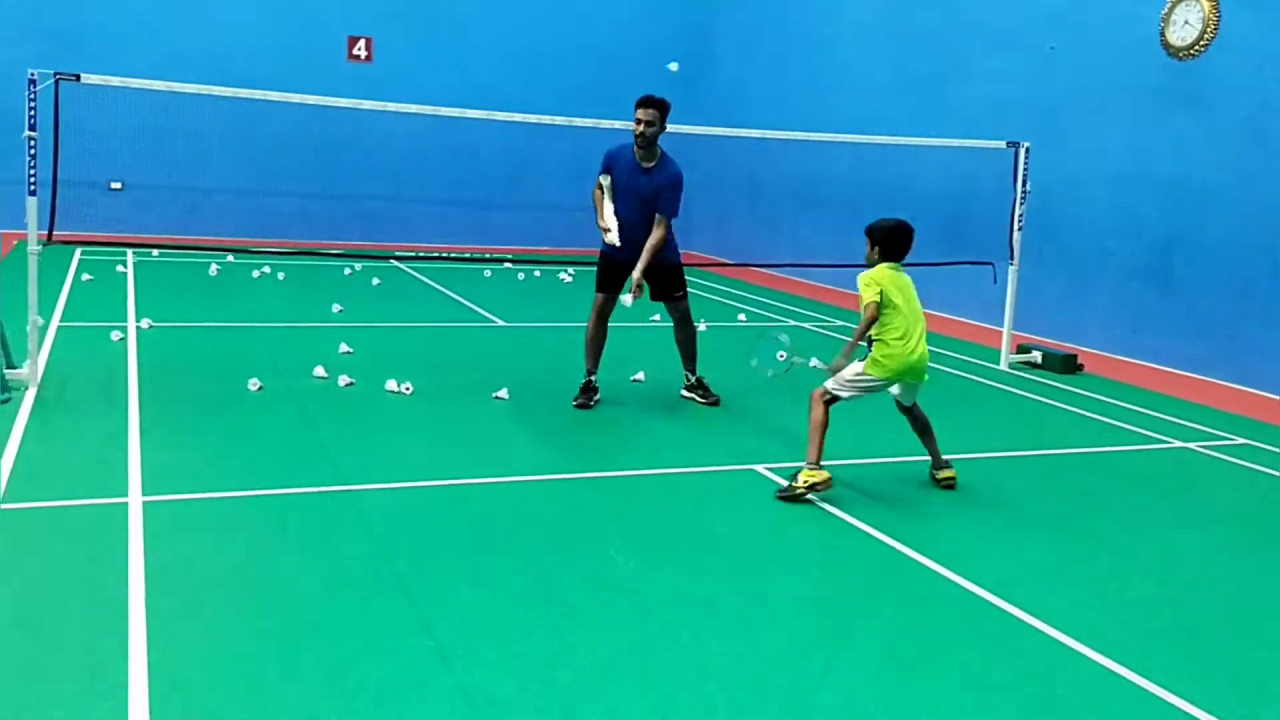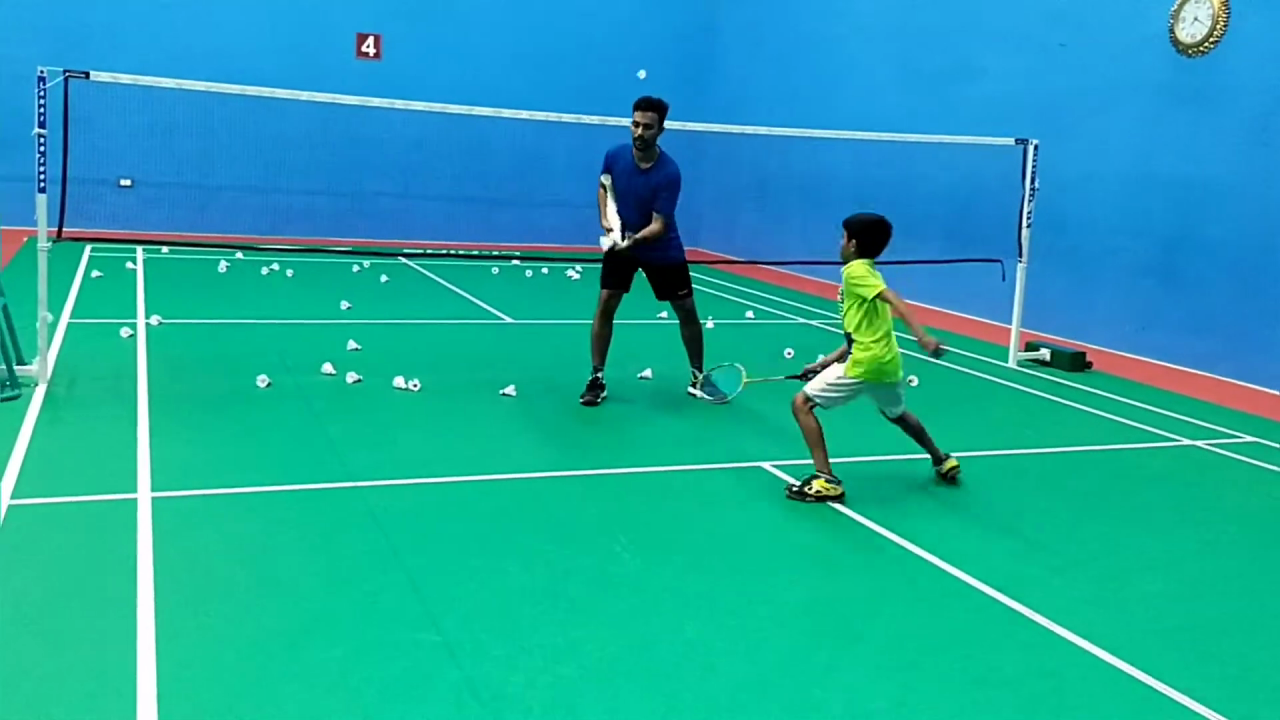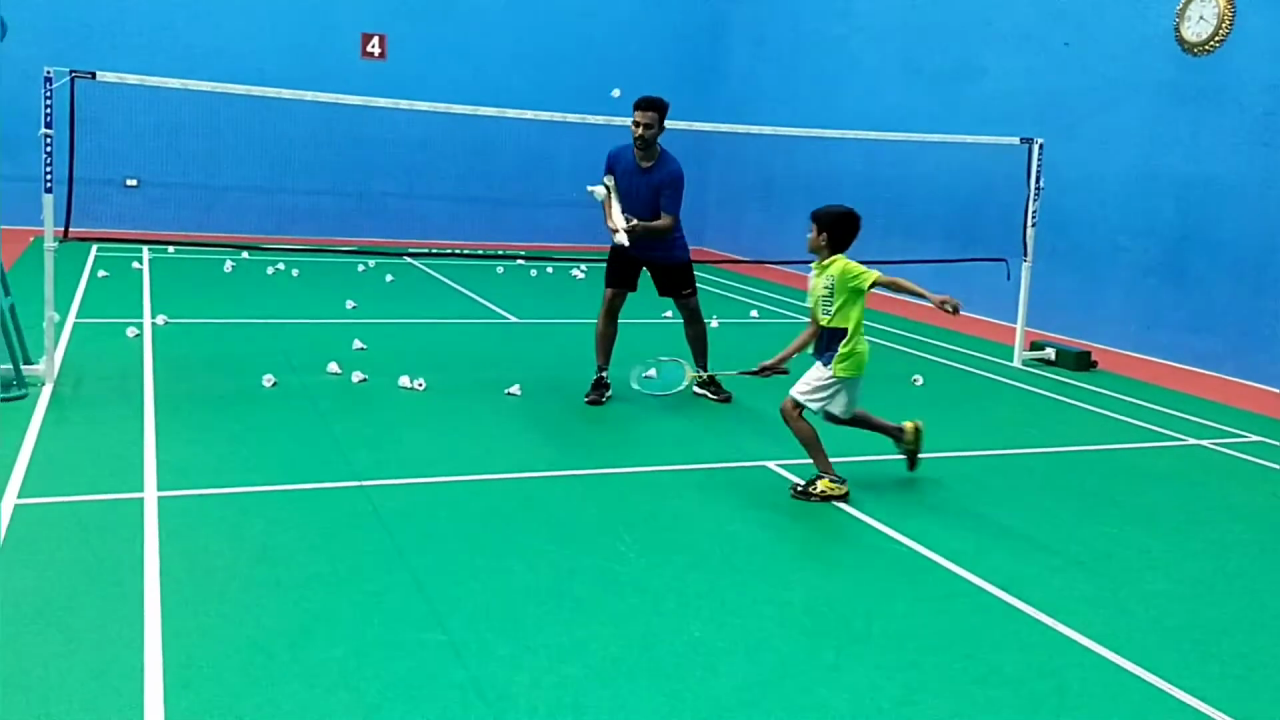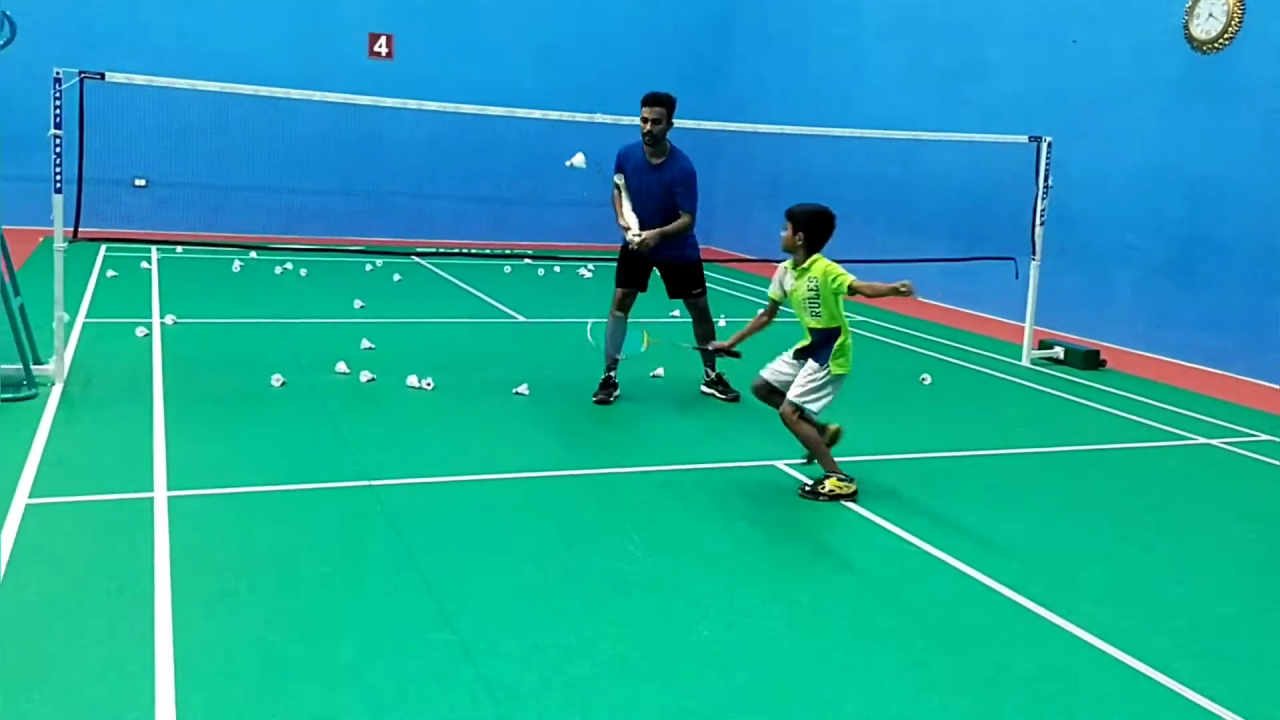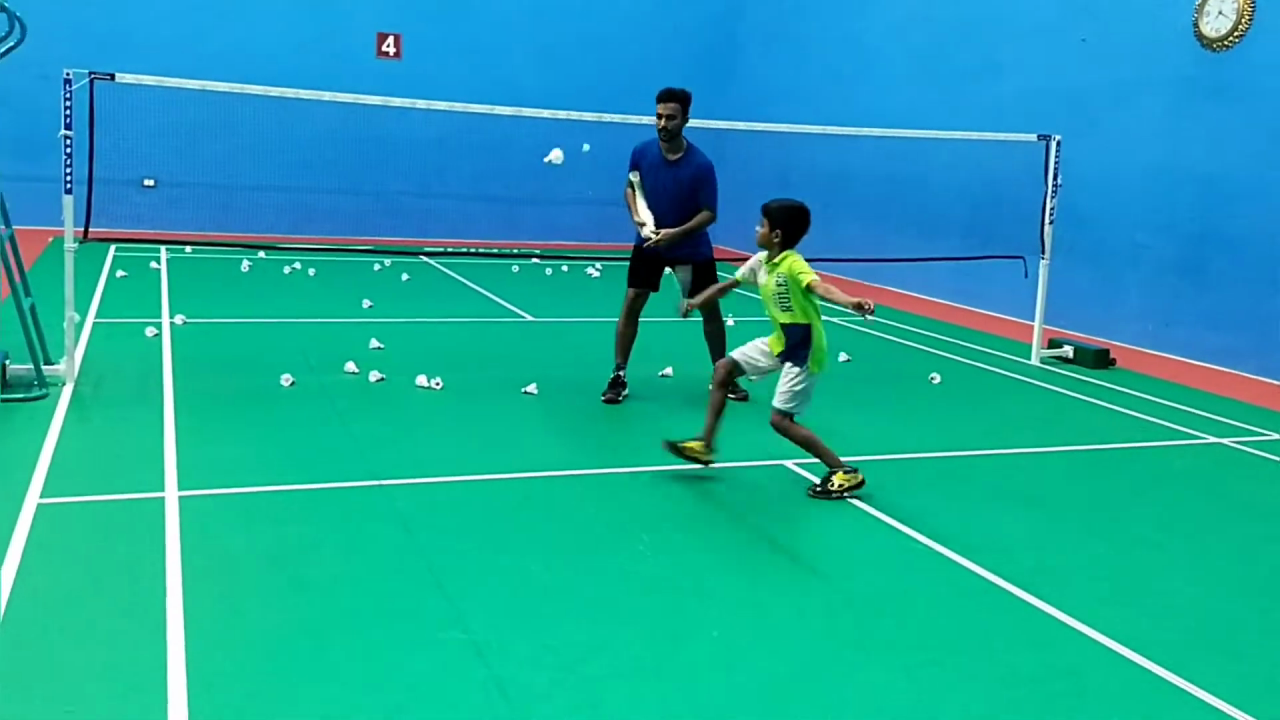
dt=0.1s
person 1, frame 1
left shoulder: (671, 174)
right shoulder: (614, 156)
left elbow: (661, 228)
right elbow: (600, 188)
left wrist: (641, 271)
right wrist: (602, 220)
left hip: (659, 253)
right hip: (616, 248)
left knee: (681, 313)
right knee: (600, 307)
left ankle: (692, 381)
right ankle: (590, 382)
person 1, frame 2
left shoulder: (669, 173)
right shoulder: (614, 156)
left elbow: (659, 225)
right elbow: (603, 187)
left wrist: (635, 241)
right wrist: (605, 219)
left hip: (663, 250)
right hip: (620, 245)
left knee: (687, 311)
right knee: (605, 304)
left ankle: (698, 379)
right ankle: (596, 379)
person 1, frame 3
left shoulder: (671, 171)
right shoulder: (616, 156)
left elbow: (670, 223)
left wrist: (643, 227)
right wrist: (610, 219)
left hip: (667, 249)
right hip: (625, 243)
left knee: (691, 310)
right knee: (610, 303)
left ankle: (703, 377)
right ankle: (601, 378)
person 1, frame 4
left shoulder: (683, 168)
right shoulder: (626, 155)
left elbow: (687, 220)
right elbow: (617, 188)
left wrist: (658, 235)
right wrist: (622, 218)
left hip: (678, 249)
right hip: (636, 243)
left knee: (700, 310)
right knee: (620, 303)
left ankle: (711, 376)
right ankle: (609, 377)
person 1, frame 5
left shoulder: (701, 165)
right shoulder: (641, 152)
left elbow: (709, 214)
right elbow: (631, 187)
left wrist: (675, 233)
right wrist: (638, 216)
left hip: (692, 248)
right hip: (649, 241)
left knee: (711, 308)
right knee: (632, 303)
right ankle: (619, 375)
person 2, frame 1
left shoulder: (871, 277)
right shoulder: (905, 280)
left elbow: (872, 315)
left wrist: (849, 352)
left hip: (889, 360)
right hip: (915, 362)
left knee: (820, 397)
right knee: (908, 406)
left ankle: (813, 474)
right ankle: (942, 469)
person 2, frame 2
left shoulder: (856, 273)
right shoulder: (867, 273)
left elbow: (893, 300)
left wrist: (922, 336)
right wrist: (826, 362)
left hip: (864, 361)
right hip: (886, 359)
left knee: (801, 403)
right knee: (896, 414)
left ankle: (827, 480)
right ankle: (943, 461)
person 2, frame 3
left shoulder: (844, 270)
right shoulder: (818, 273)
left elbow: (894, 283)
right elbow: (817, 326)
left wrist: (933, 298)
right wrist: (782, 356)
left hip: (839, 359)
right hip: (831, 354)
left knee: (790, 408)
right knee: (836, 415)
left ankle: (832, 480)
right ankle: (905, 432)
person 2, frame 4
left shoulder: (825, 270)
right shoulder: (785, 271)
left elbow: (862, 288)
right elbow: (768, 313)
left wrist: (895, 289)
right wrist: (732, 342)
left hip: (830, 353)
right hip: (809, 347)
left knee: (790, 412)
right knee: (761, 388)
left ankle: (838, 480)
right ankle: (821, 432)
person 2, frame 5
left shoulder: (795, 266)
right shoulder: (761, 261)
left elbow: (824, 288)
right elbow: (730, 283)
left wrist: (856, 302)
right wrist: (698, 300)
left hip: (803, 351)
right hip: (779, 343)
left knee: (780, 419)
right knee: (725, 367)
left ankle: (845, 473)
right ankle: (703, 446)
